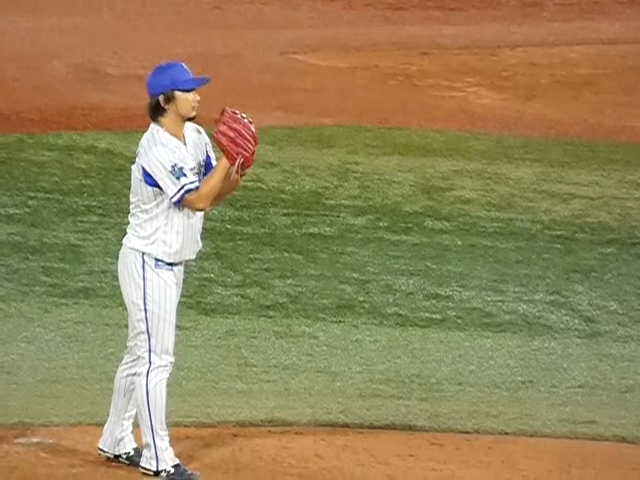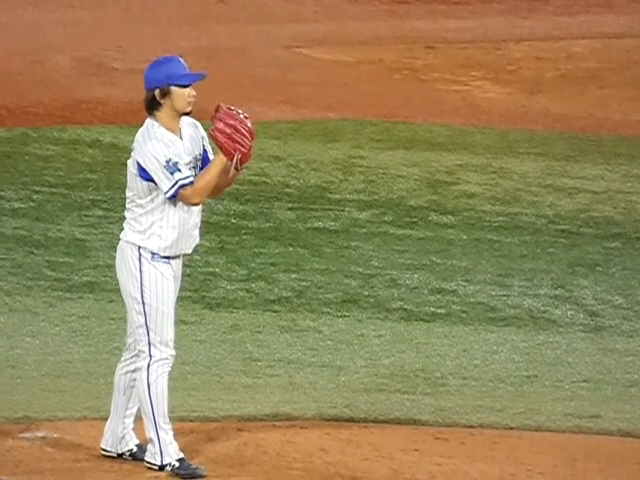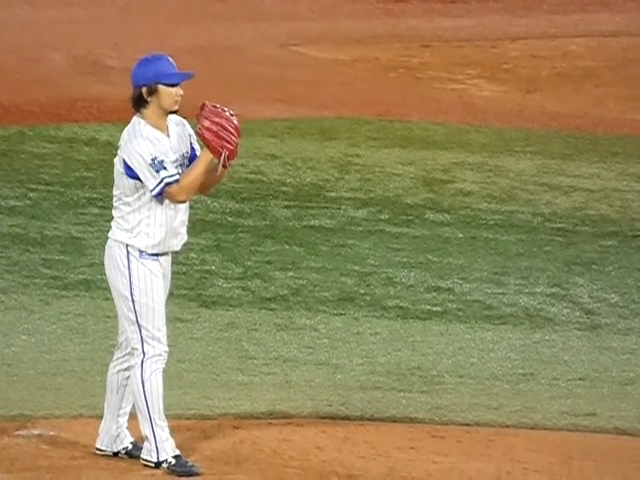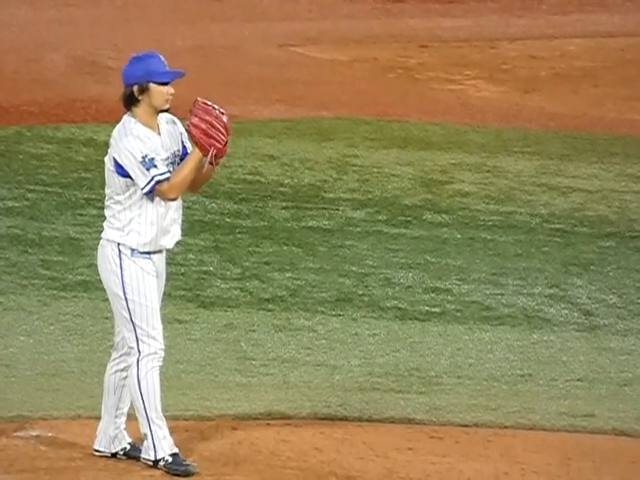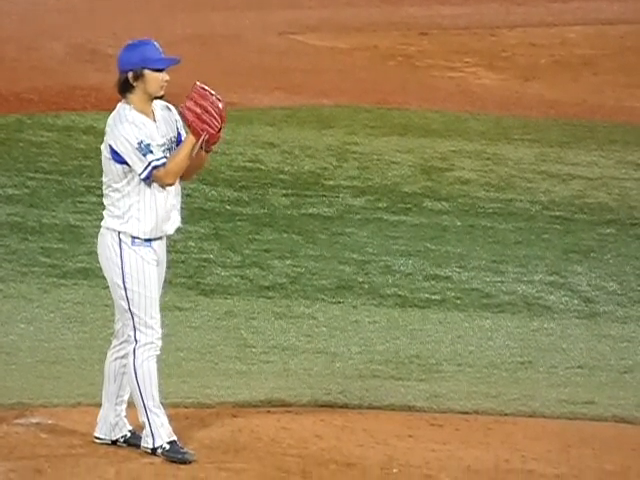
dt=1s
person 1, frame 1
left shoulder: (195, 136)
right shoulder: (155, 149)
left elbow: (216, 193)
right elbow: (197, 200)
left wrist: (238, 169)
right wrist: (228, 155)
left hip: (171, 263)
right hip: (148, 263)
left knee: (140, 355)
right knee: (155, 359)
left ankle: (116, 441)
person 1, frame 2
left shoulder: (193, 129)
right shoulder: (151, 143)
left elbow: (215, 188)
right elbow: (193, 193)
left wrist: (237, 160)
right wrist: (225, 150)
left hip: (171, 258)
right hip: (146, 258)
left knee: (140, 350)
right knee: (157, 353)
left ankle: (119, 438)
person 1, frame 3
left shoulder: (180, 128)
right shoulder: (137, 140)
left elbow: (204, 185)
right elbow: (179, 191)
left wrist: (223, 158)
right wrist: (210, 148)
left hip: (159, 255)
right hip: (134, 255)
left knee: (132, 347)
right knee: (150, 350)
left ankle: (112, 437)
person 1, frame 4
left shoulder: (171, 127)
right shoulder: (128, 138)
left elbow: (193, 183)
right elbow: (169, 190)
left wrist: (213, 156)
right wrist: (201, 146)
left hip: (154, 253)
right hip: (127, 255)
left knee: (129, 348)
right knee: (147, 349)
left ankle: (110, 438)
person 1, frame 5
left shoulder: (167, 113)
right shoulder: (123, 125)
left elbow: (188, 170)
right elbow: (166, 175)
right wrist: (195, 132)
left hip: (154, 240)
right hip: (127, 243)
left knee: (129, 335)
right knee: (145, 337)
left ankle: (111, 425)
right ankle: (158, 435)
